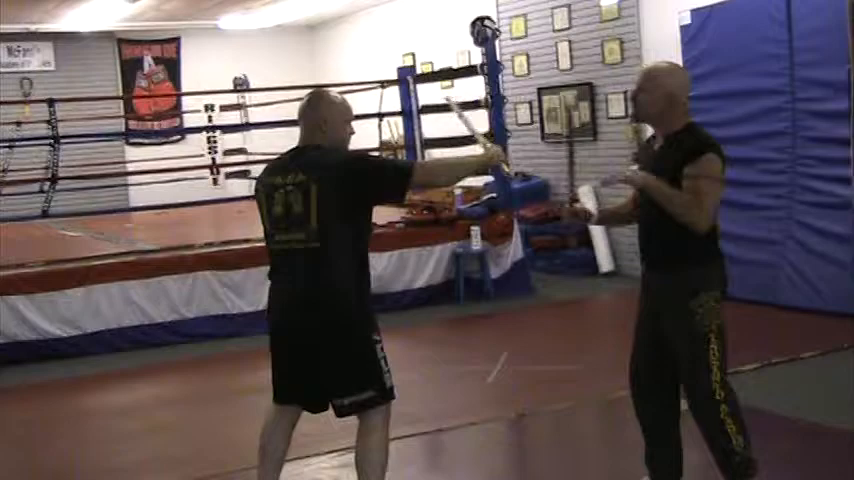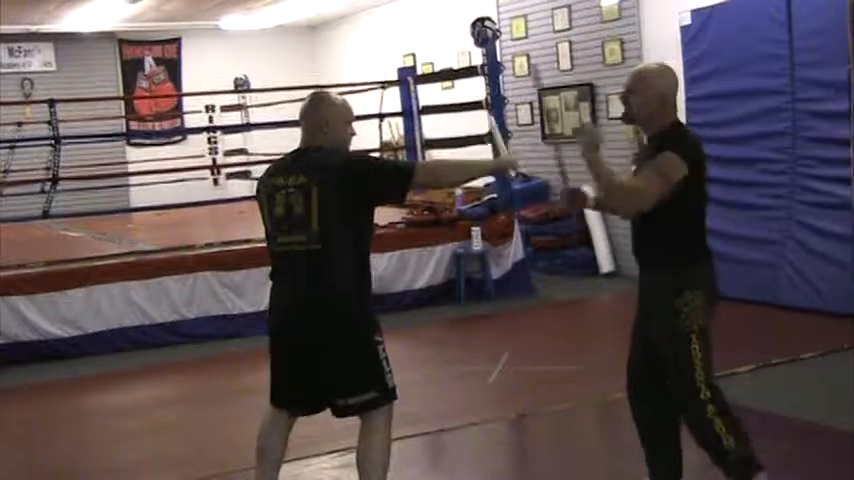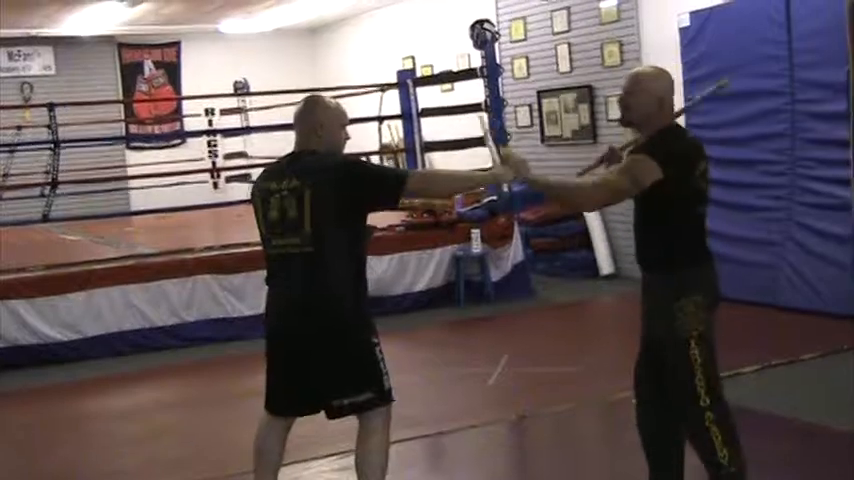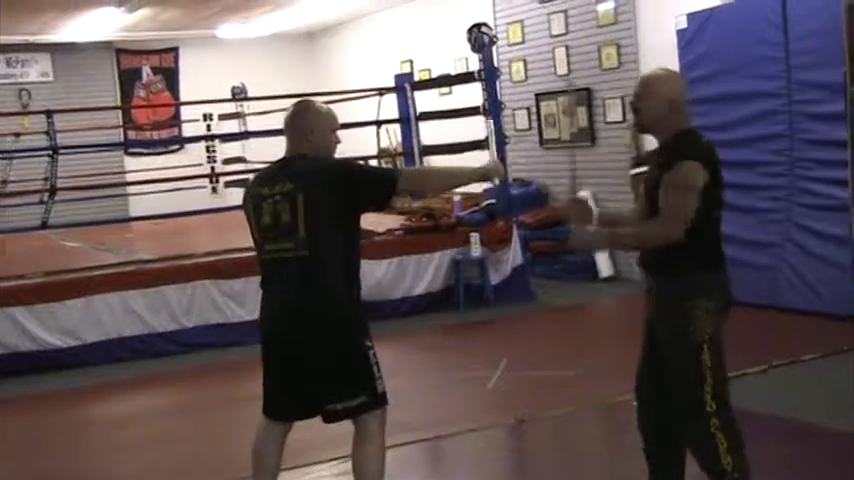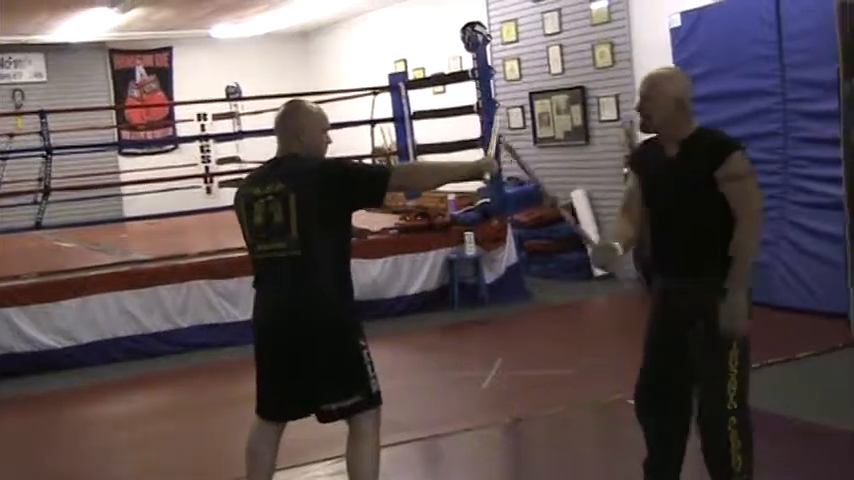
dt=0.2s
person 1, frame 1
left shoulder: (700, 149)
right shoulder: (653, 145)
left elbow: (699, 217)
right elbow: (638, 210)
left wrist: (649, 183)
right wrist: (592, 215)
left hip: (694, 282)
right hip: (657, 280)
left knee: (705, 386)
right knee: (648, 380)
person 1, frame 2
left shoulder: (676, 146)
right shoulder: (654, 143)
left elbow: (630, 205)
right elbow: (641, 202)
left wrist: (593, 160)
right wrist: (586, 200)
left hip: (682, 282)
right hip: (658, 279)
left knee: (692, 386)
right knee: (645, 383)
person 1, frame 3
left shoulder: (660, 150)
right shoulder: (674, 144)
left elbow: (590, 197)
left wrist: (527, 173)
right wrist: (618, 169)
left hip: (683, 286)
right hip: (667, 282)
left knee: (696, 392)
right knee: (653, 387)
person 1, frame 4
left shoulder: (688, 154)
right shoulder: (668, 153)
left elbow: (669, 229)
right elbow: (650, 214)
left wrist: (601, 238)
right wrist: (605, 221)
left hip: (695, 290)
right hip: (666, 291)
left knee: (700, 400)
right knee: (654, 392)
person 1, frame 5
left shoulder: (720, 151)
right shoulder: (645, 156)
left elbow: (749, 221)
right elbow: (632, 213)
left wrist: (736, 289)
right wrist: (613, 244)
left hip: (716, 290)
right hip: (669, 291)
left knee: (721, 400)
right knee: (653, 394)
person 2, frame 1
left shoulder: (270, 176)
right shoulder: (346, 167)
right elbow: (430, 174)
right wrist: (485, 159)
left hip: (286, 307)
right hip: (339, 309)
left knee: (286, 406)
right knee: (375, 409)
person 2, frame 2
left shoulder: (271, 177)
right shoulder: (348, 169)
right elbow: (431, 174)
right wrist: (494, 165)
left hip: (288, 310)
right hip: (341, 312)
left knee: (283, 409)
right knee: (377, 410)
person 2, frame 3
left shoulder: (265, 182)
right shoulder: (341, 173)
right elbow: (424, 183)
right wrist: (488, 177)
left hip: (284, 313)
right hip: (336, 313)
left knee: (279, 414)
right knee: (375, 412)
person 2, frame 4
left shoulder: (257, 187)
right shoulder: (333, 176)
right elbow: (416, 182)
right wrist: (482, 173)
left hip: (279, 317)
right hip: (331, 317)
left knee: (276, 419)
right knee: (370, 416)
person 2, frame 5
left shoulder: (248, 188)
right shoulder: (325, 175)
right elbow: (408, 177)
right wrist: (474, 168)
left hip: (272, 316)
right hip: (324, 316)
left knee: (270, 418)
right knee: (364, 415)
